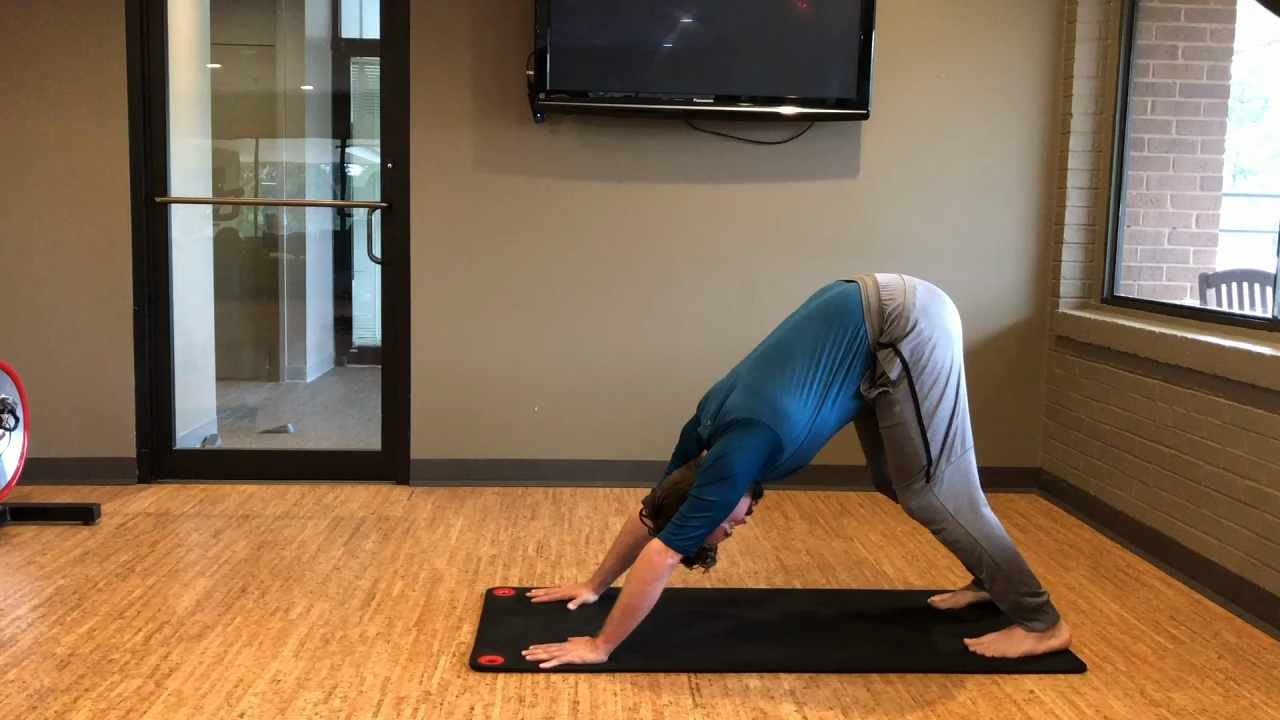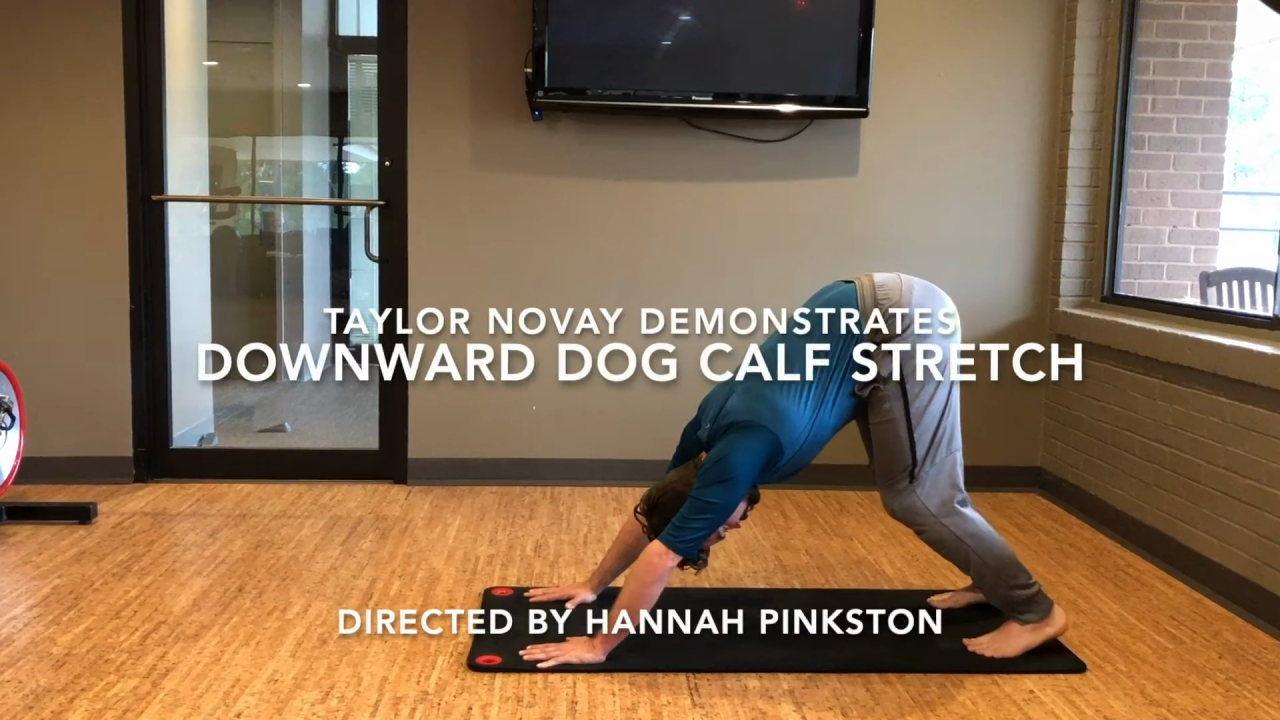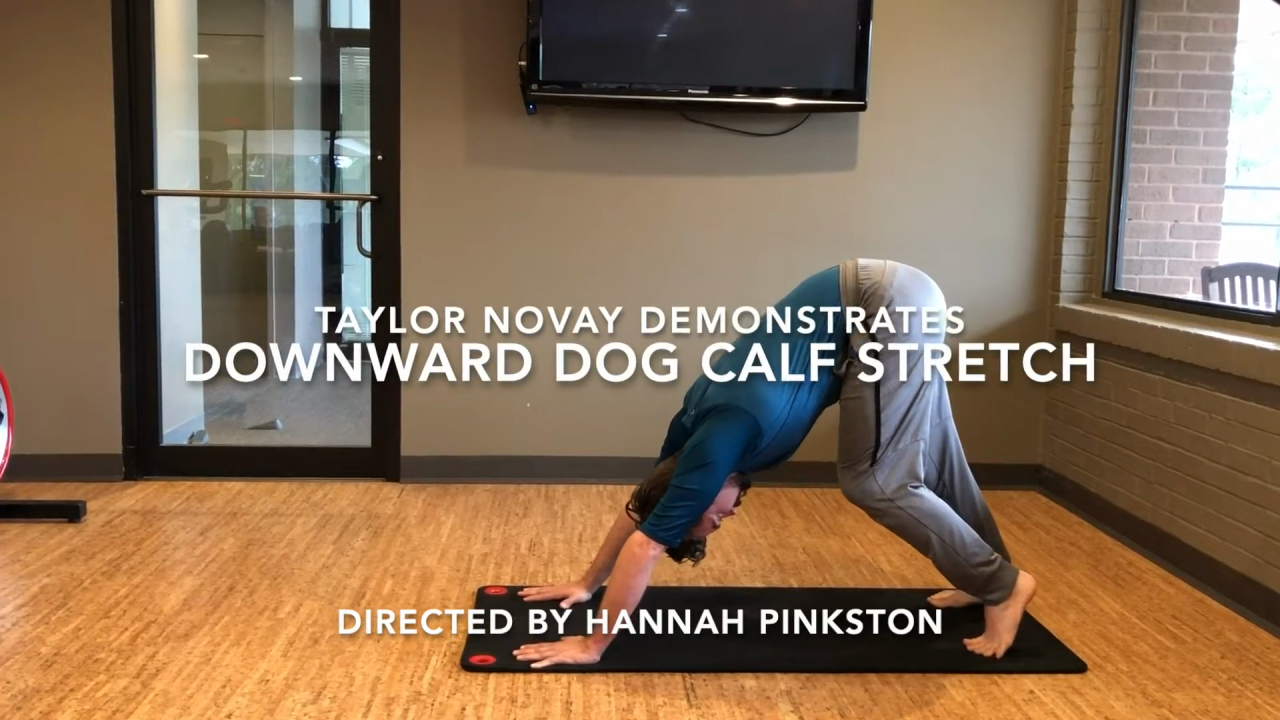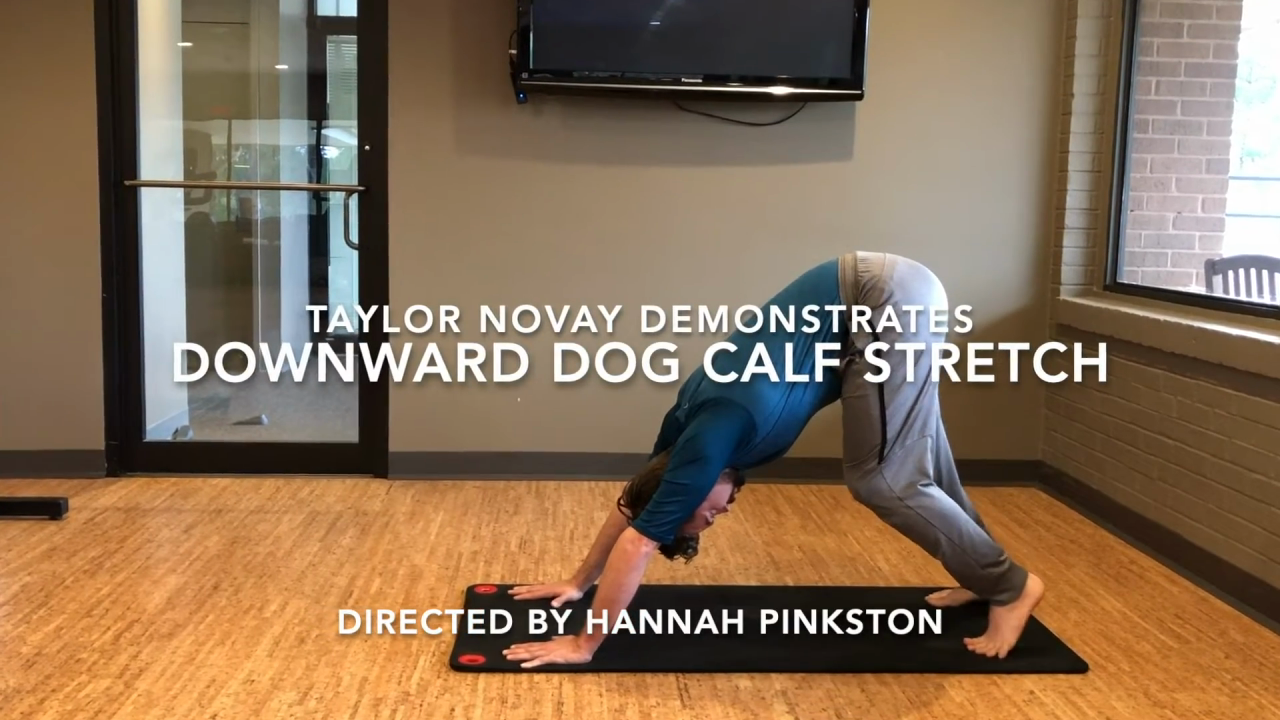
dt=1s
person 1, frame 1
left shoulder: (734, 457)
right shoulder: (706, 430)
left elbow: (659, 555)
right elbow: (651, 511)
left wrist: (599, 646)
right wrist: (594, 585)
left hip: (906, 326)
right hip: (876, 314)
left knee: (931, 493)
right knee: (894, 480)
left ankle: (1039, 620)
right ankle: (991, 579)
person 1, frame 2
left shoulder: (736, 458)
right shoulder: (707, 433)
left elbow: (660, 556)
right elbow: (651, 514)
left wrist: (599, 646)
right wrist: (592, 585)
left hip: (904, 322)
right hip: (881, 313)
left knee: (915, 495)
right knee: (925, 480)
left ankle: (1034, 611)
right ankle: (992, 582)
person 1, frame 3
left shoulder: (715, 447)
right shoulder: (695, 423)
left elbow: (644, 546)
right elbow: (640, 505)
left wrist: (591, 645)
right wrist: (587, 584)
left hip: (886, 305)
right hip: (884, 300)
left knee: (876, 482)
right knee: (931, 465)
left ankle: (1003, 586)
right ankle: (985, 574)
person 1, frame 4
left shoulder: (709, 441)
right shoulder: (690, 419)
left elbow: (637, 544)
right elbow: (632, 503)
left wrist: (584, 645)
right wrist: (580, 582)
left hip: (889, 299)
right hip: (872, 296)
left knee: (882, 479)
right knee: (918, 464)
left ankle: (1010, 587)
right ankle: (980, 572)
